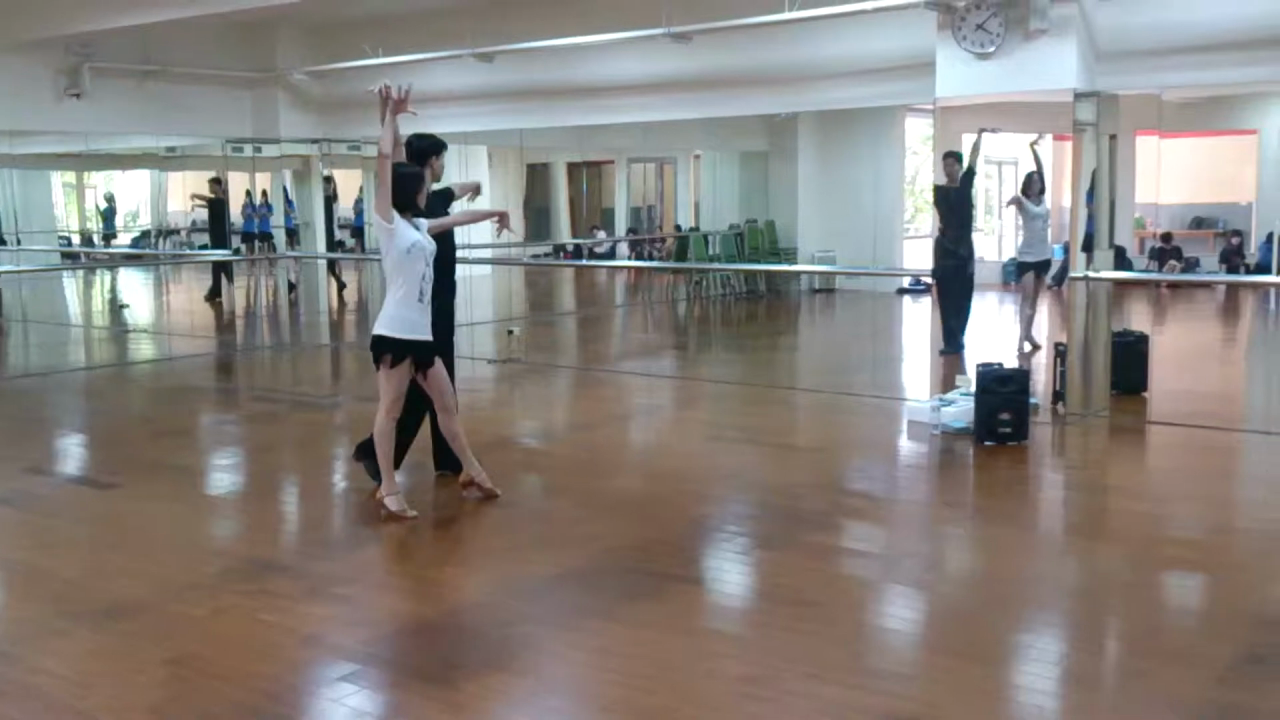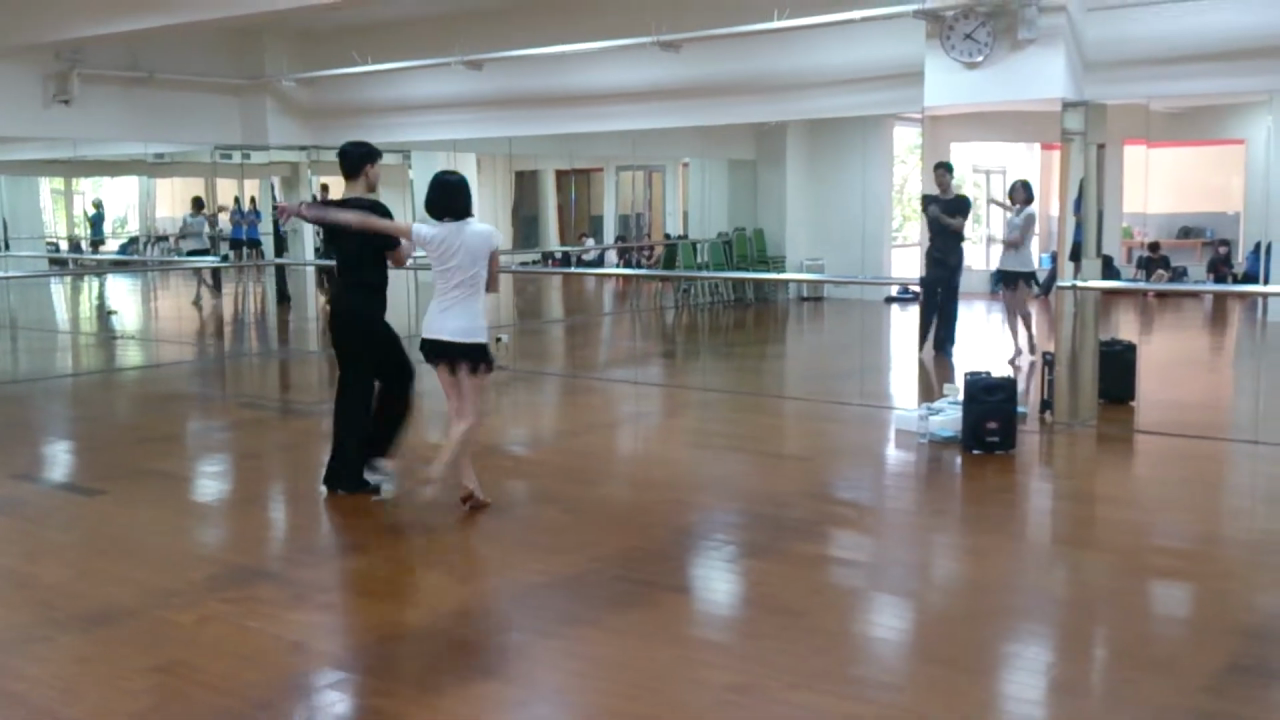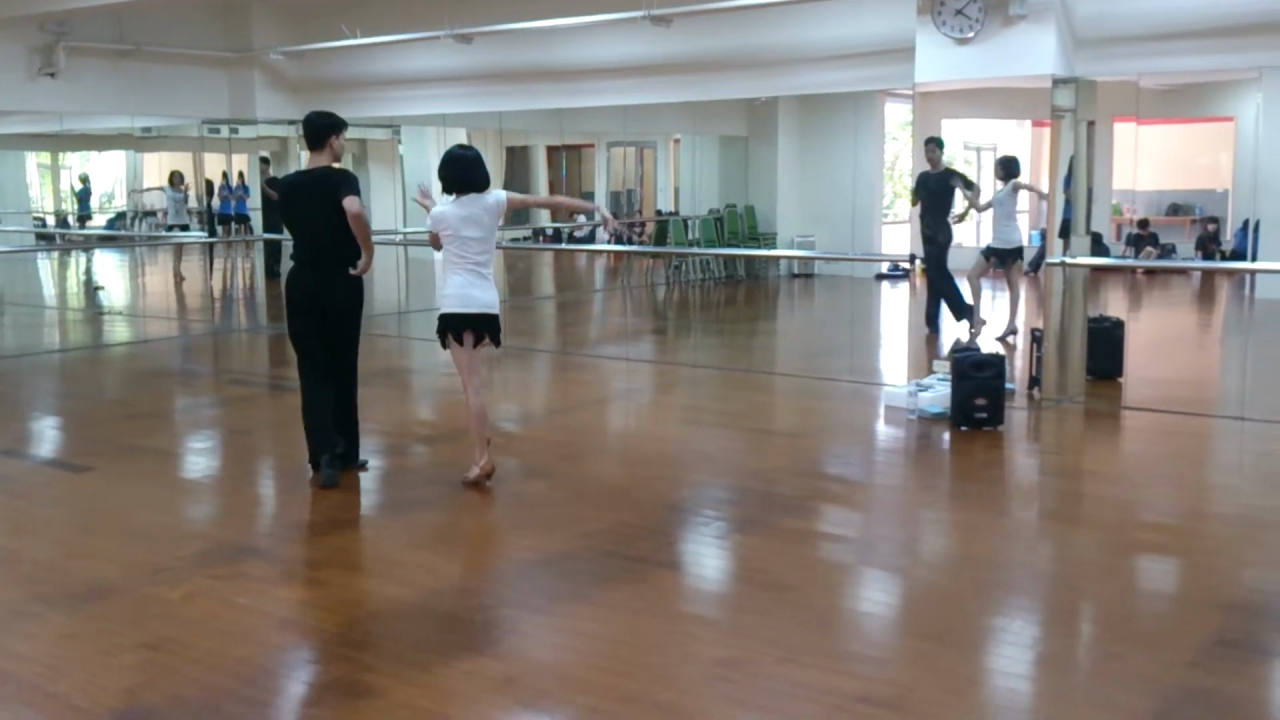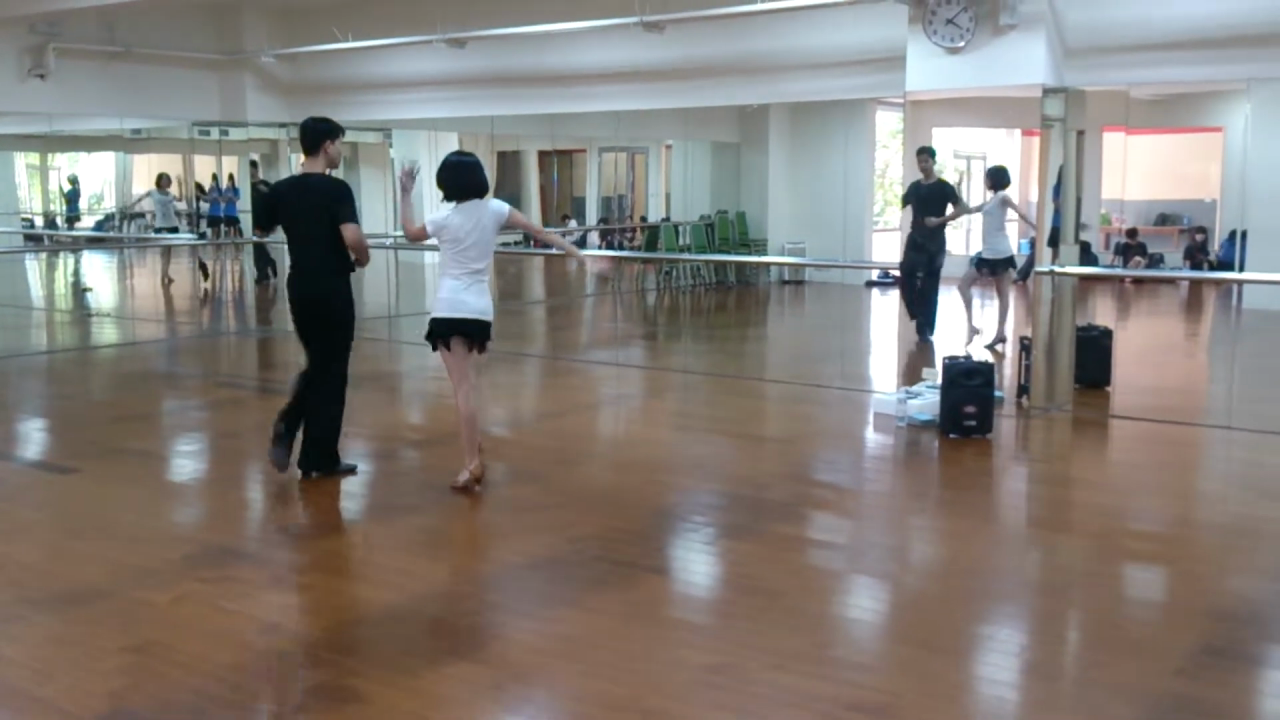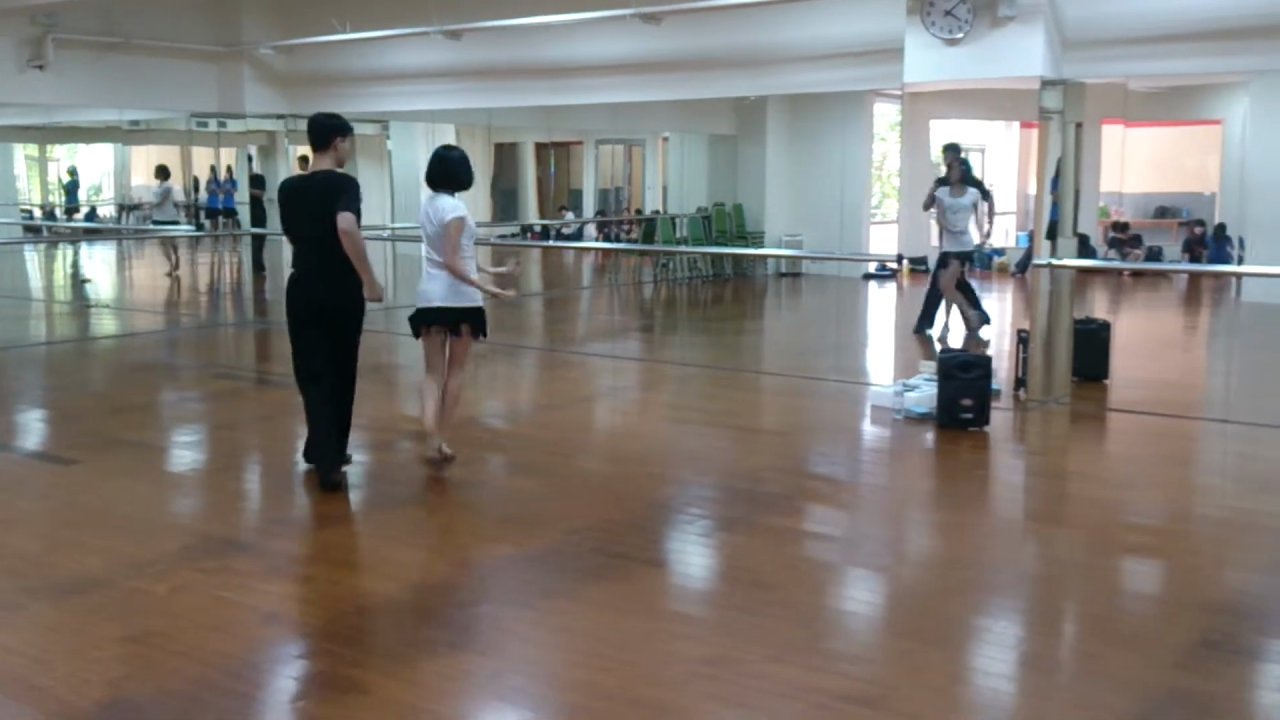
dt=1s
person 1, frame 1
left shoulder: (434, 198)
left elbow: (458, 192)
left wrist: (470, 187)
right wrist: (388, 115)
left hip: (440, 304)
right knee: (424, 383)
left ankle: (446, 459)
right ankle: (375, 451)
person 1, frame 2
left shoulder: (331, 210)
right shoulder: (375, 212)
left elbow: (291, 209)
right elbow: (399, 257)
left wrist: (290, 209)
right wrist: (406, 247)
left hip: (341, 310)
right hip: (364, 313)
left knee: (371, 382)
right ankle: (345, 474)
person 1, frame 3
left shoulder: (287, 185)
right shoulder: (341, 179)
right elbow: (354, 211)
right wrist: (368, 253)
left hip: (301, 282)
right hip: (341, 283)
left knee: (313, 369)
right knee: (341, 368)
left ankle: (326, 452)
right ankle: (341, 452)
person 1, frame 4
left shoulder: (280, 190)
right shoulder: (337, 189)
left elbow: (260, 231)
right elbow: (354, 238)
right wrist: (362, 257)
left hip: (300, 285)
right hip: (331, 287)
left knee: (319, 364)
right knee: (331, 371)
left ankle: (288, 426)
right ankle: (320, 457)
person 1, frame 5
left shoulder: (288, 188)
right shoulder: (344, 184)
right elbow: (347, 227)
right wrist: (370, 280)
left hip: (302, 290)
right hip: (342, 289)
left knee: (314, 376)
right knee: (341, 373)
left ankle: (326, 460)
right ankle: (329, 454)
person 2, frame 1
left shoulder: (419, 226)
right shoulder: (388, 222)
left elbow: (454, 219)
right elbow: (385, 159)
left wrist: (492, 212)
right wrist: (391, 117)
left hip: (421, 333)
right hip: (395, 331)
left knee: (447, 403)
right knee: (390, 409)
left ankle: (472, 470)
right ankle: (388, 489)
person 2, frame 2
left shoulder: (428, 233)
right shoulder: (486, 234)
left elbow: (368, 222)
right elbow: (491, 286)
left wrist: (315, 212)
left hip: (435, 332)
right hip: (469, 335)
left knee: (458, 408)
right knee: (470, 413)
left ankle: (469, 484)
right ankle: (440, 471)
person 2, frame 3
left shoulder: (440, 214)
right shoulder: (493, 202)
right elbow: (549, 201)
right wrist: (595, 208)
left hip: (457, 304)
right hip: (486, 303)
left knee: (471, 383)
right knee: (473, 379)
left ankle: (482, 460)
right ankle: (480, 441)
person 2, frame 4
left shoulder: (443, 219)
right shoulder: (495, 210)
left elbow: (409, 234)
right elbow: (542, 234)
left wrist: (406, 192)
right wrist: (581, 256)
left hip: (450, 309)
right hip: (480, 309)
left knee: (463, 386)
right knee: (466, 383)
left ankle: (473, 465)
right ankle: (473, 446)
person 2, frame 5
left shoulder: (429, 203)
right shoulder: (454, 208)
right elbow: (453, 263)
left wrist: (494, 270)
right wrist: (488, 289)
left hip: (429, 297)
right hip: (457, 300)
left knee: (433, 372)
right knee: (457, 371)
left ankle: (433, 431)
right ankle: (437, 435)
person 3, frame 1
left shoulder: (966, 183)
right shoulder: (939, 191)
left elbow: (974, 156)
left wrist: (980, 134)
left hip: (965, 244)
right hip: (946, 244)
left knee: (964, 294)
right knee: (947, 294)
left ankle: (956, 338)
right ankle: (952, 341)
person 3, frame 2
left shoulder: (962, 201)
right shoulder: (930, 200)
left elbow: (958, 226)
left wrist: (939, 216)
left hip: (953, 253)
right hip: (934, 252)
left knee: (949, 300)
right knee: (929, 296)
left ankle: (944, 344)
right ankle: (922, 339)
person 3, frame 3
left shoulder: (950, 175)
right shoulder: (922, 177)
left elbow: (975, 189)
right elbow: (914, 202)
left wrist: (964, 212)
right wrist: (910, 190)
left hip: (941, 229)
right hip: (927, 229)
left knee: (935, 274)
right knee: (939, 273)
left ankle: (932, 320)
right ankle: (964, 312)
person 3, frame 4
left shoulder: (944, 187)
right shoulder: (914, 186)
left elbow: (962, 208)
right elbow: (900, 205)
left wrist: (940, 220)
left hip: (934, 238)
right hip: (915, 237)
left knee: (929, 284)
right knee: (906, 276)
left ankle: (925, 327)
right ankle: (919, 316)
person 3, frame 5
left shoulder: (970, 181)
right shoulder: (941, 182)
left elbow: (988, 201)
right elbow: (926, 207)
right wrist: (932, 194)
left knee: (939, 277)
right knee: (956, 279)
left ankle: (926, 321)
right ankle: (979, 318)
person 4, frame 1
left shoulder: (1043, 200)
right shoulder: (1023, 202)
left elbow: (1041, 169)
right elbow: (1014, 199)
left wrist: (1033, 148)
right wrist: (1014, 199)
left hip: (1043, 255)
right hip: (1027, 256)
left knee: (1035, 298)
right knee: (1027, 297)
left ankle: (1029, 334)
right ankle: (1022, 338)
person 4, frame 2
left shoulder: (1029, 213)
right shoulder: (1015, 210)
left elbow: (1020, 240)
right elbow: (1004, 205)
right wrist: (992, 200)
left hip: (1022, 267)
right hip: (1006, 266)
left knee: (1021, 307)
right knee: (1010, 308)
left ankle: (1031, 339)
right ankle: (1017, 347)
person 4, frame 3
left shoulder: (1013, 185)
right shoulder: (999, 193)
left elbow: (1026, 185)
right elbow: (980, 207)
left wrist: (1040, 192)
left hip: (1008, 243)
right hip: (1000, 242)
left knee: (974, 275)
right knee: (1012, 284)
left ankle: (977, 317)
right ankle: (1011, 325)
person 4, frame 4
left shoulder: (1002, 197)
right shoulder: (991, 201)
left elbow: (1018, 211)
right elbow: (967, 210)
left wrist: (1032, 225)
left hip: (995, 254)
right hip: (999, 253)
left knee: (964, 285)
right knee: (1002, 293)
left ankle: (971, 326)
right ankle: (1000, 333)
person 4, frame 5
left shoulder: (973, 193)
right shoulder: (942, 193)
left elbow: (977, 217)
right elbow: (940, 219)
left wrist: (982, 232)
right wrist: (951, 229)
left hip: (964, 246)
right hip: (948, 246)
left knee: (946, 285)
right knee: (944, 286)
right ankle: (970, 312)
